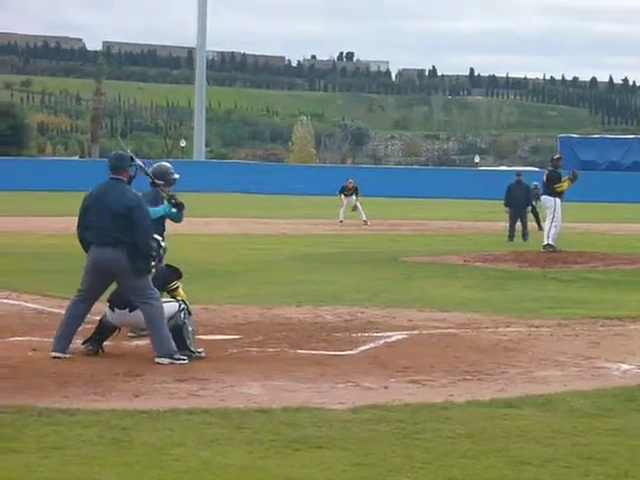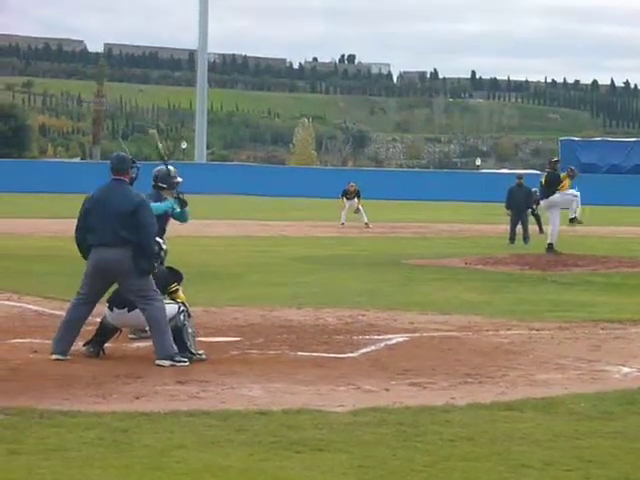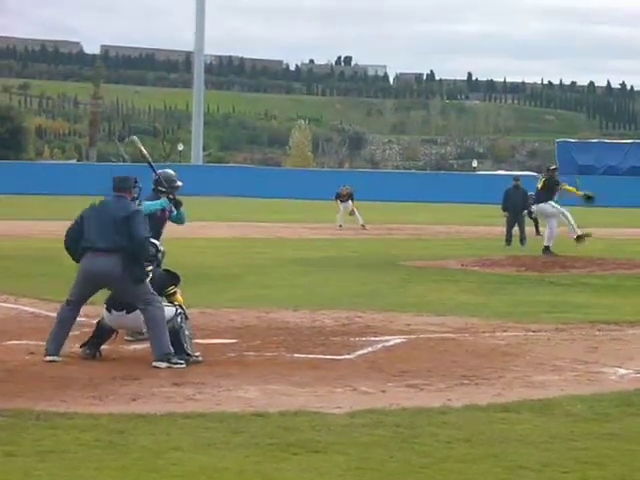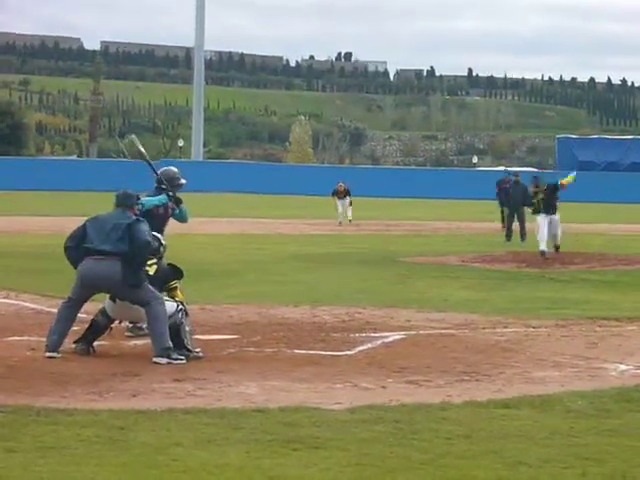
dt=0.5s
person 1, frame 1
left shoulder: (92, 195)
right shoulder: (132, 198)
left elbow: (82, 230)
right elbow: (144, 235)
right wrist: (147, 259)
left hip: (97, 255)
right hip: (124, 256)
left knee: (82, 299)
right knee: (150, 300)
left ankle: (59, 347)
right ankle: (165, 351)
person 1, frame 2
left shoulder: (93, 197)
right shoulder: (137, 199)
left elbow: (80, 233)
right elbow: (148, 235)
left wrist: (90, 256)
right wrist: (149, 261)
left hip: (98, 256)
right hip: (127, 257)
left knee: (82, 302)
right knee: (152, 302)
left ankle: (59, 349)
right ankle: (166, 354)
person 1, frame 3
left shoulder: (92, 209)
right shoulder: (133, 211)
left elbow: (70, 238)
right elbow: (141, 242)
right wrist: (142, 264)
left hip: (89, 264)
right hip: (118, 265)
left knee: (71, 305)
right knee: (152, 303)
left ankle: (51, 351)
right ankle: (163, 356)
person 1, frame 4
left shoulder: (94, 220)
right shoulder: (135, 221)
left elbow: (70, 244)
right elbow: (144, 244)
right wrist: (136, 267)
left hip: (88, 268)
right hip: (116, 270)
left knee: (71, 304)
right knee: (154, 301)
left ankle: (52, 347)
right ankle: (163, 352)
person 2, frame 1
left shoulder: (161, 198)
right shoulder: (150, 195)
left elbow: (177, 218)
left wrist: (178, 208)
right wrist: (168, 206)
right ankle: (137, 325)
person 2, frame 2
left shoulder: (166, 201)
right shoulder: (151, 198)
left elbow: (183, 219)
right elbow: (150, 210)
left wrist: (182, 206)
right wrist: (172, 202)
right ankle: (137, 327)
person 2, frame 3
left shoulder: (165, 205)
right shoulder: (149, 200)
left elbow: (180, 220)
right elbow: (143, 209)
left wrist: (178, 208)
right wrist: (165, 202)
right ankle: (133, 329)
person 2, frame 4
left shoulder: (169, 203)
right shoulder: (152, 198)
left elbow: (184, 219)
right elbow: (141, 204)
left wrist: (180, 205)
right wrist: (165, 198)
right ankle: (134, 325)
person 3, frame 1
right shoulder: (164, 270)
right elbow: (181, 297)
left hip: (116, 314)
right hip: (142, 312)
right knee: (180, 307)
left ankle: (92, 345)
right ankle: (186, 350)
person 3, frame 2
right shoulder: (164, 272)
right elbow: (180, 300)
left hip: (115, 314)
right hip: (141, 314)
right knee: (180, 310)
left ankle: (93, 347)
right ankle: (187, 353)
person 3, frame 3
right shoulder: (162, 275)
right elbow: (177, 302)
left hip: (113, 316)
right hip: (137, 316)
right knee: (178, 312)
left ankle: (90, 348)
right ankle: (183, 354)
person 3, frame 4
right shoulder: (164, 268)
right elbow: (177, 297)
left hip: (116, 306)
left knee: (106, 311)
right knee: (178, 308)
left ankle: (83, 344)
right ankle: (183, 350)
